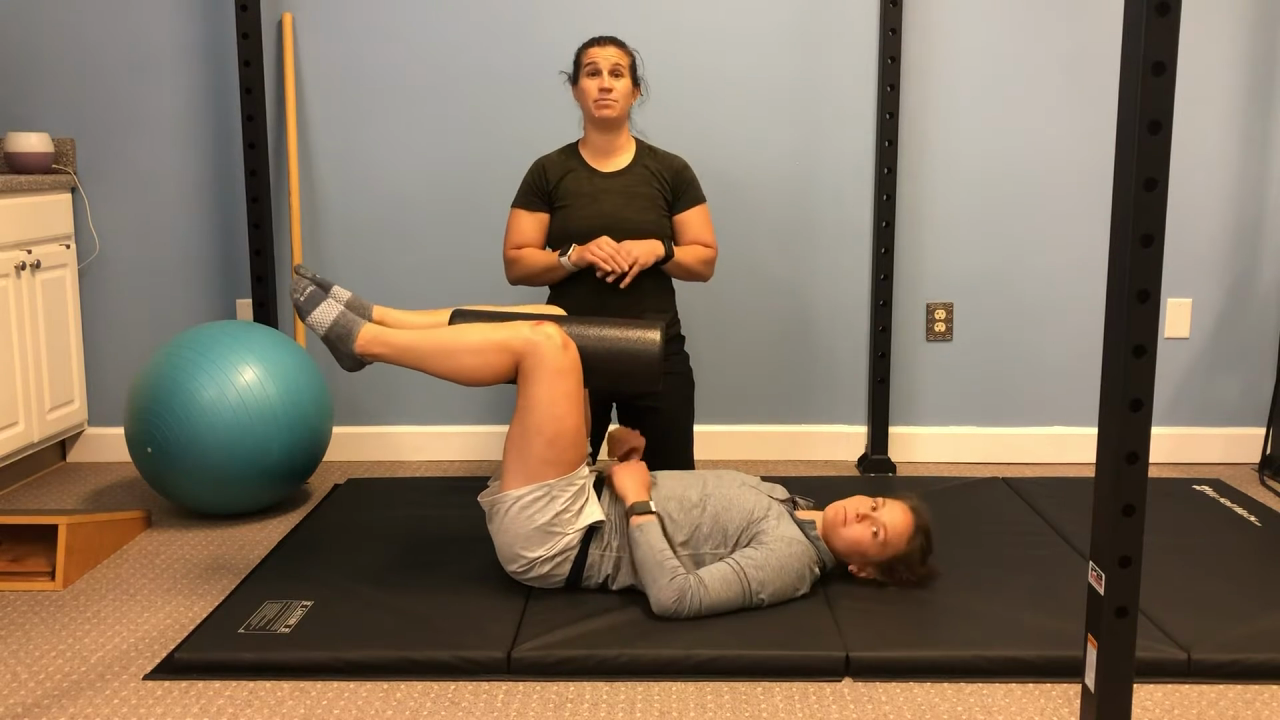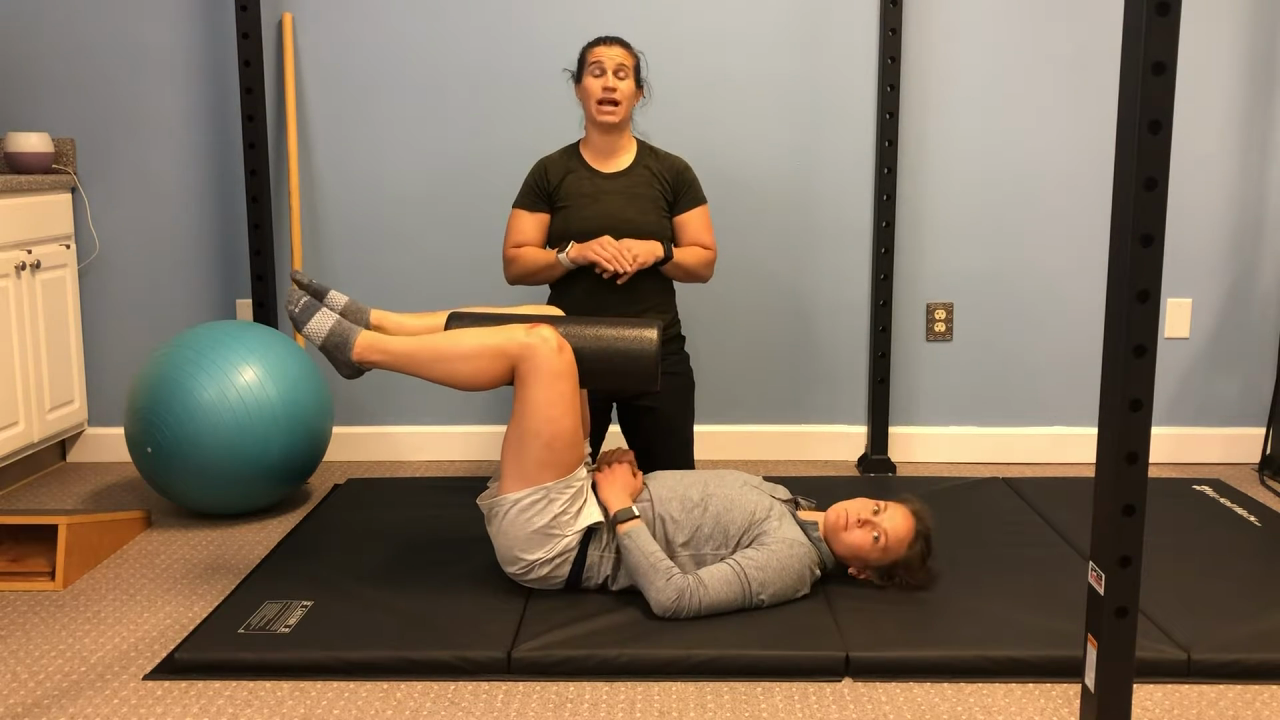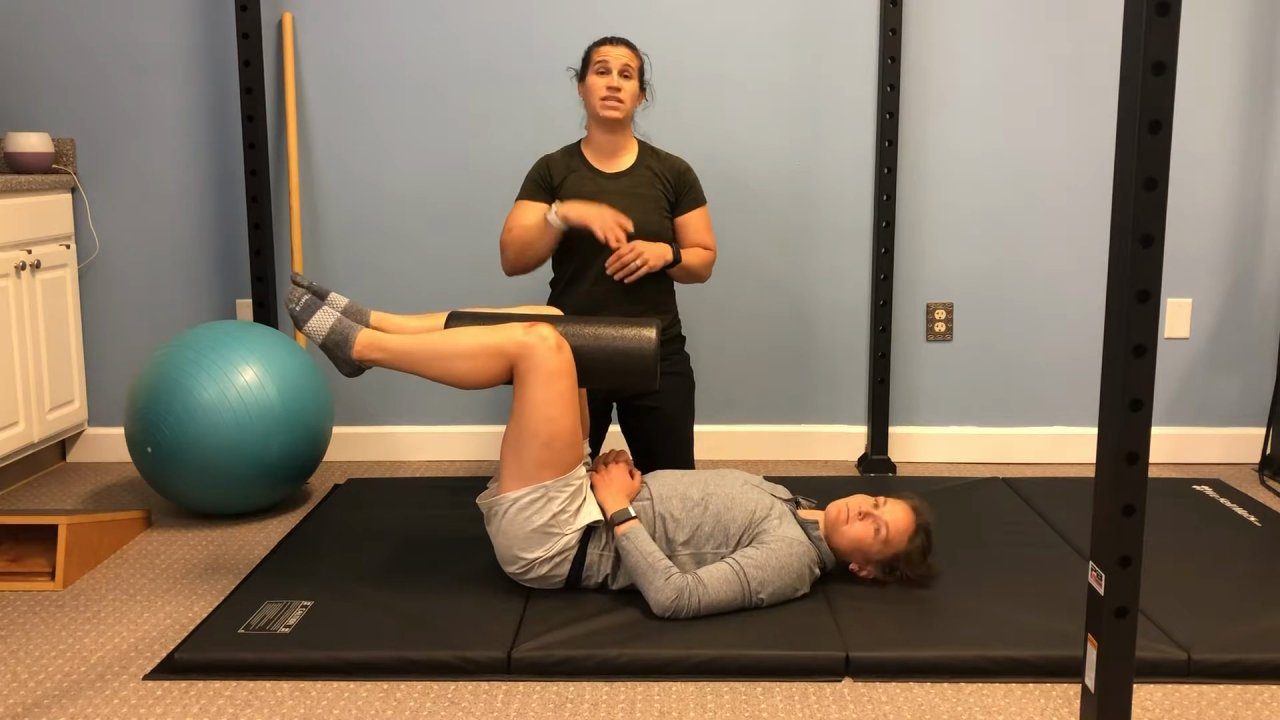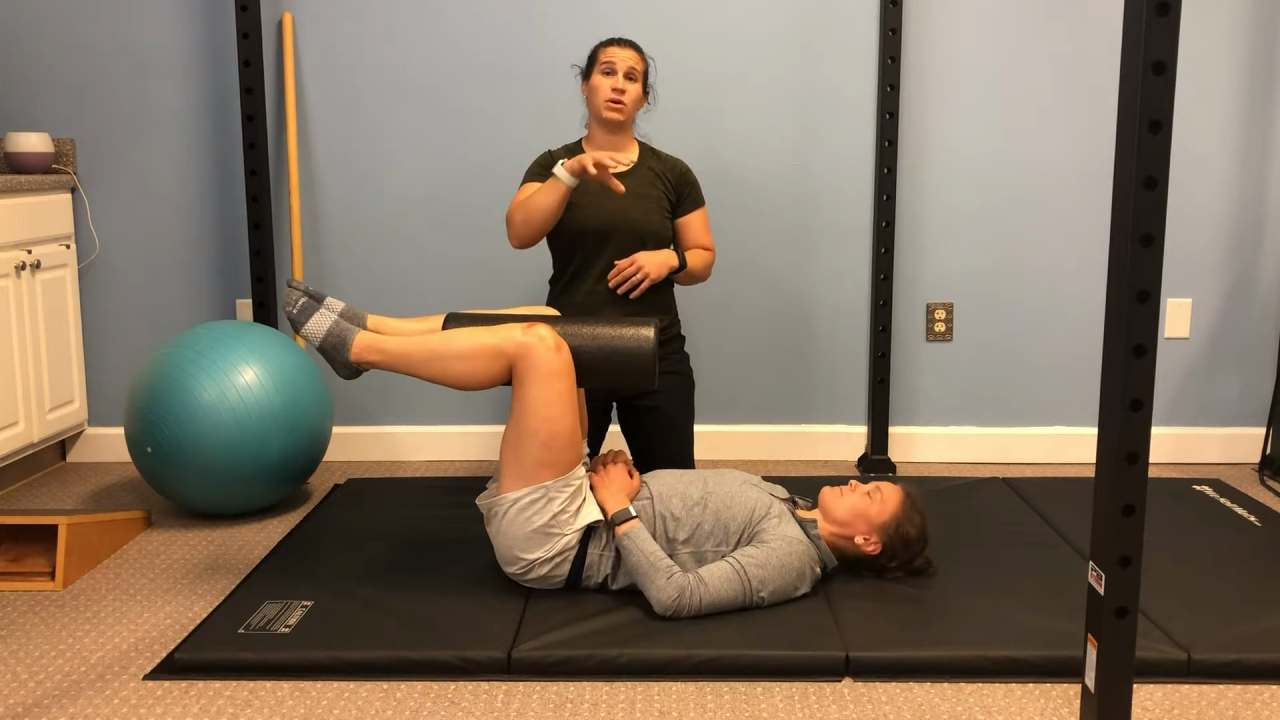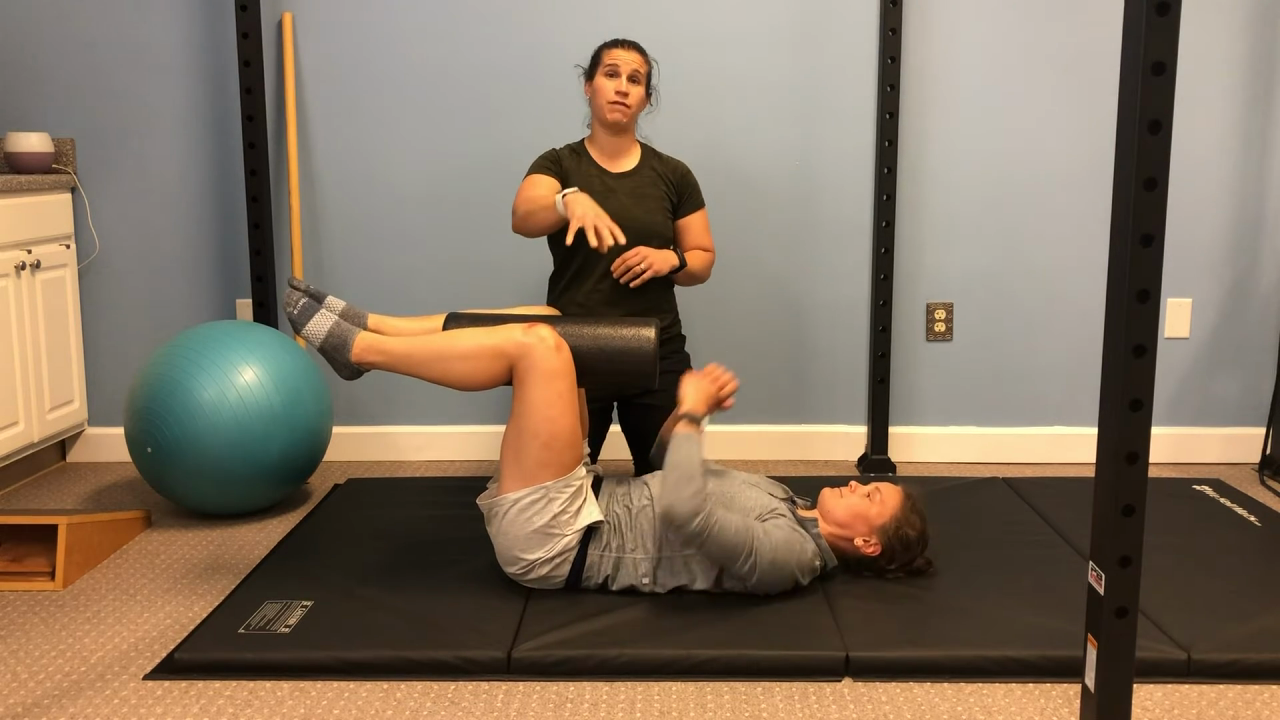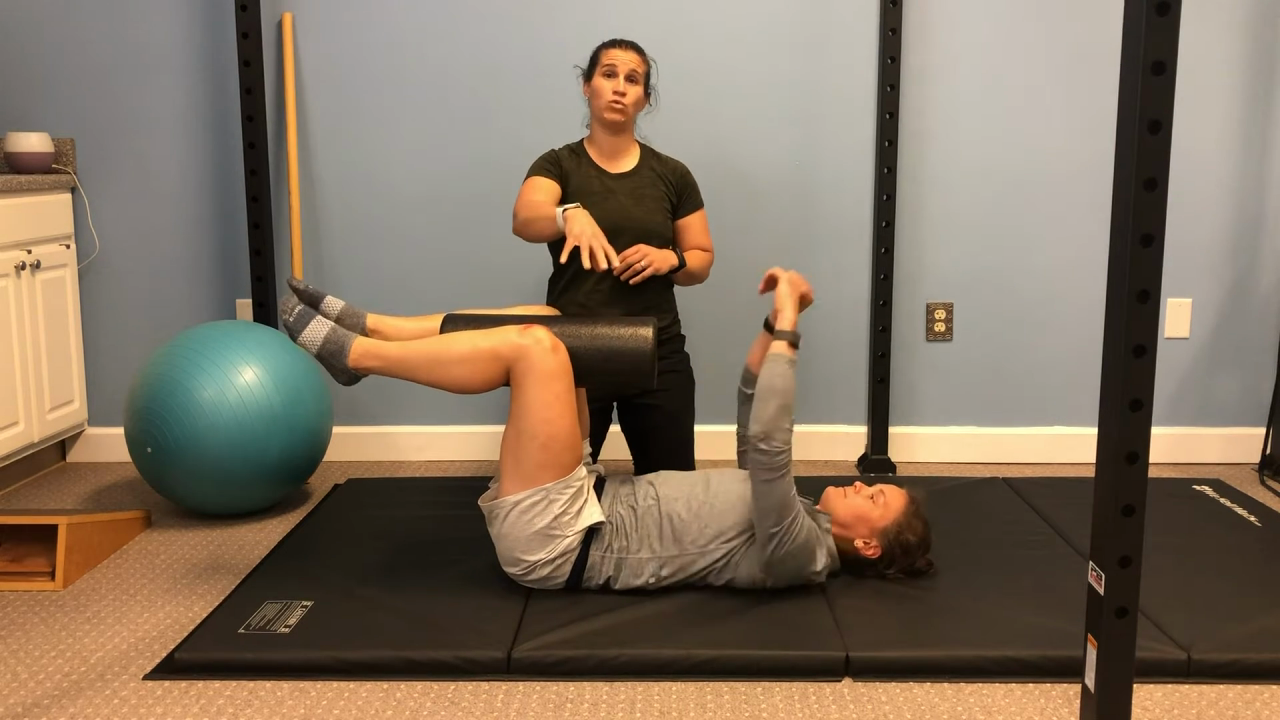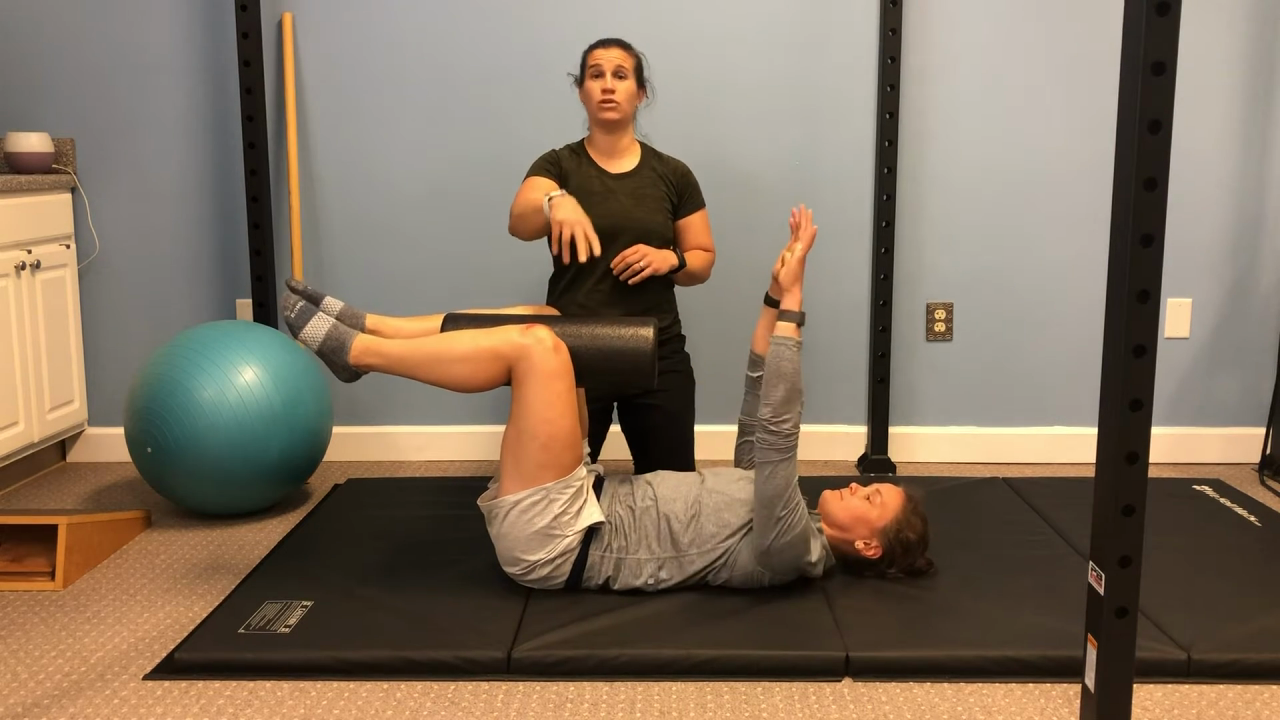
dt=0.4s
person 1, frame 1
left shoulder: (791, 561)
right shoulder: (785, 504)
left elbow: (675, 597)
left wrist: (636, 502)
right wrist: (634, 463)
left hip: (551, 541)
right hip: (586, 504)
left knee: (544, 343)
right knee: (548, 319)
left ankle: (360, 340)
right ankle: (366, 316)
person 1, frame 2
left shoulder: (791, 563)
right shoulder: (786, 503)
left elbow: (674, 596)
left wrist: (622, 509)
right wrist: (628, 475)
left hip: (552, 541)
right hip: (585, 508)
left knee: (538, 346)
right knee: (546, 321)
left ankle: (357, 348)
right ankle: (365, 321)
person 1, frame 3
left shoulder: (791, 560)
right shoulder: (784, 503)
left elbow: (673, 596)
left wrist: (618, 511)
right wrist: (627, 479)
left hip: (553, 539)
right hip: (586, 506)
left knee: (536, 344)
right knee: (544, 323)
left ankle: (356, 344)
right ankle: (364, 323)
person 1, frame 4
left shoulder: (792, 558)
right shoulder: (784, 505)
left elbow: (675, 596)
left wrist: (620, 511)
right wrist: (625, 482)
left hip: (551, 540)
right hip: (583, 510)
left knee: (536, 344)
right knee: (543, 320)
left ankle: (356, 348)
right ankle: (363, 326)
person 1, frame 5
left shoulder: (791, 555)
right shoulder: (783, 505)
left elbow: (682, 510)
left wrist: (691, 414)
right wrist: (689, 414)
left hip: (551, 541)
right hip: (591, 502)
left knee: (538, 345)
right knee: (546, 320)
left ankle: (356, 347)
right ankle: (363, 324)
person 1, frame 6
left shoulder: (800, 553)
right shoulder: (799, 518)
left elbow: (768, 447)
right elbow: (753, 423)
left wrist: (786, 329)
right wrist: (774, 326)
left hip: (553, 541)
right hip: (592, 504)
left knee: (535, 347)
right knee: (543, 320)
left ankle: (352, 353)
right ankle: (363, 327)
person 1, frame 7
left shoulder: (793, 549)
right shoulder: (788, 515)
left elbow: (778, 433)
right elbow: (759, 417)
left wrist: (792, 304)
right wrist: (774, 299)
left hip: (551, 542)
right hip: (589, 502)
left knee: (534, 346)
right knee: (540, 320)
left ankle: (352, 351)
right ankle: (359, 326)
person 2, frame 1
left shoulder: (670, 171)
right shoulder: (547, 172)
left elbow: (704, 261)
right elbow: (516, 264)
left wrist: (657, 251)
right wrist: (574, 256)
left hip: (656, 356)
person 2, frame 2
left shoulder: (672, 172)
right shoulder: (549, 173)
left elbow: (704, 262)
right elbow: (515, 264)
left wrist: (656, 252)
right wrist: (574, 253)
left hip: (657, 357)
person 2, frame 3
left shoulder: (673, 172)
right shoulder: (552, 171)
left elbow: (704, 260)
right elbow: (512, 259)
left wrist: (666, 253)
right wrist: (563, 213)
left hip: (657, 357)
person 2, frame 4
left shoulder: (672, 173)
right shoulder: (554, 165)
left elbow: (703, 258)
right elbow: (519, 233)
left wrist: (670, 260)
right wrist: (573, 171)
left hip: (657, 356)
person 2, frame 5
left shoulder: (672, 174)
right shoulder: (557, 164)
left elbow: (703, 260)
right elbow: (523, 217)
left wrist: (670, 260)
right wrist: (571, 200)
left hip: (657, 356)
person 2, frame 6
left shoulder: (672, 175)
right shoulder: (556, 165)
left elbow: (702, 260)
right elbow: (524, 220)
left wrist: (670, 260)
right wrist: (571, 214)
left hip: (658, 356)
person 2, frame 7
left shoulder: (673, 175)
right shoulder: (557, 166)
left elbow: (703, 260)
right elbow: (519, 223)
left wrist: (671, 260)
right wrist: (558, 203)
left hip: (658, 356)
